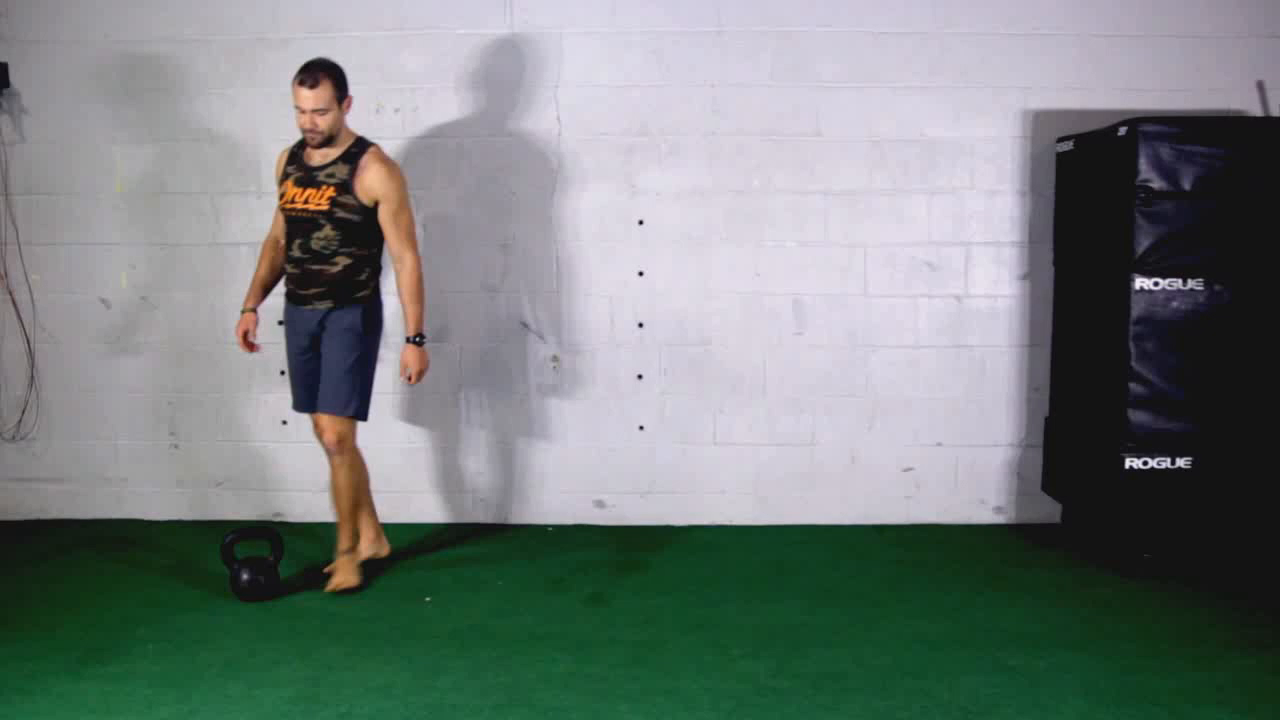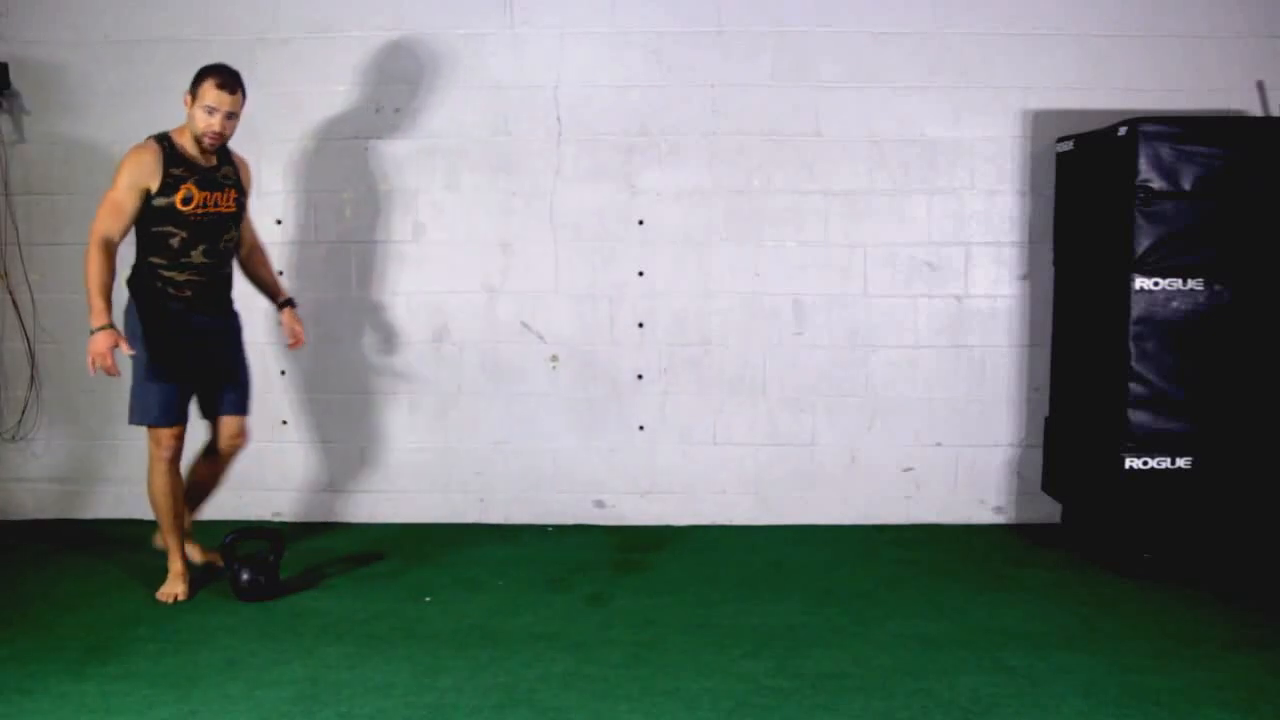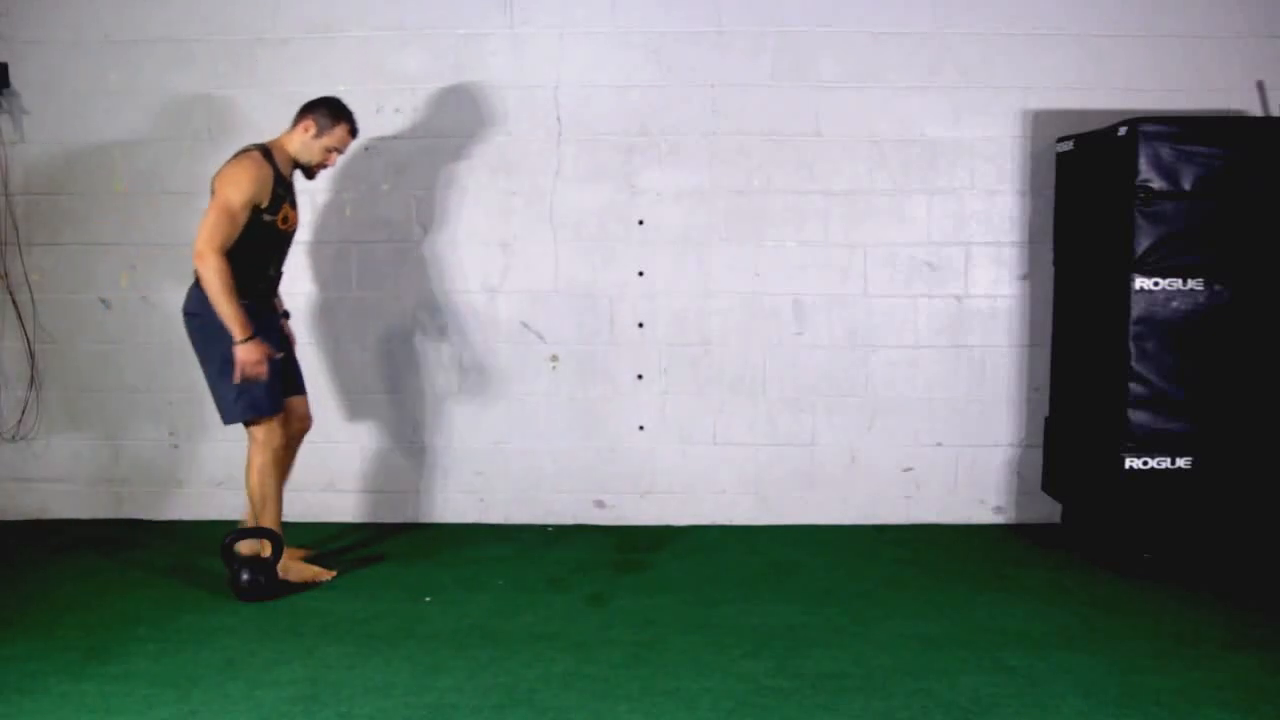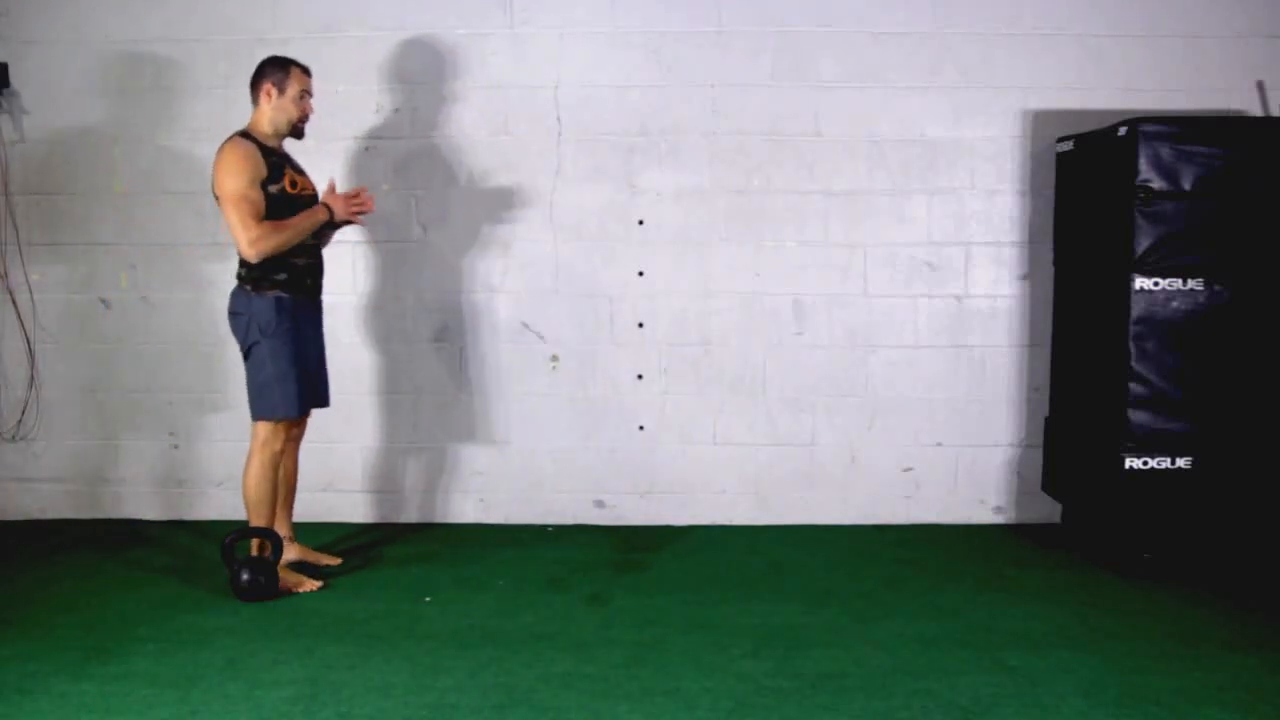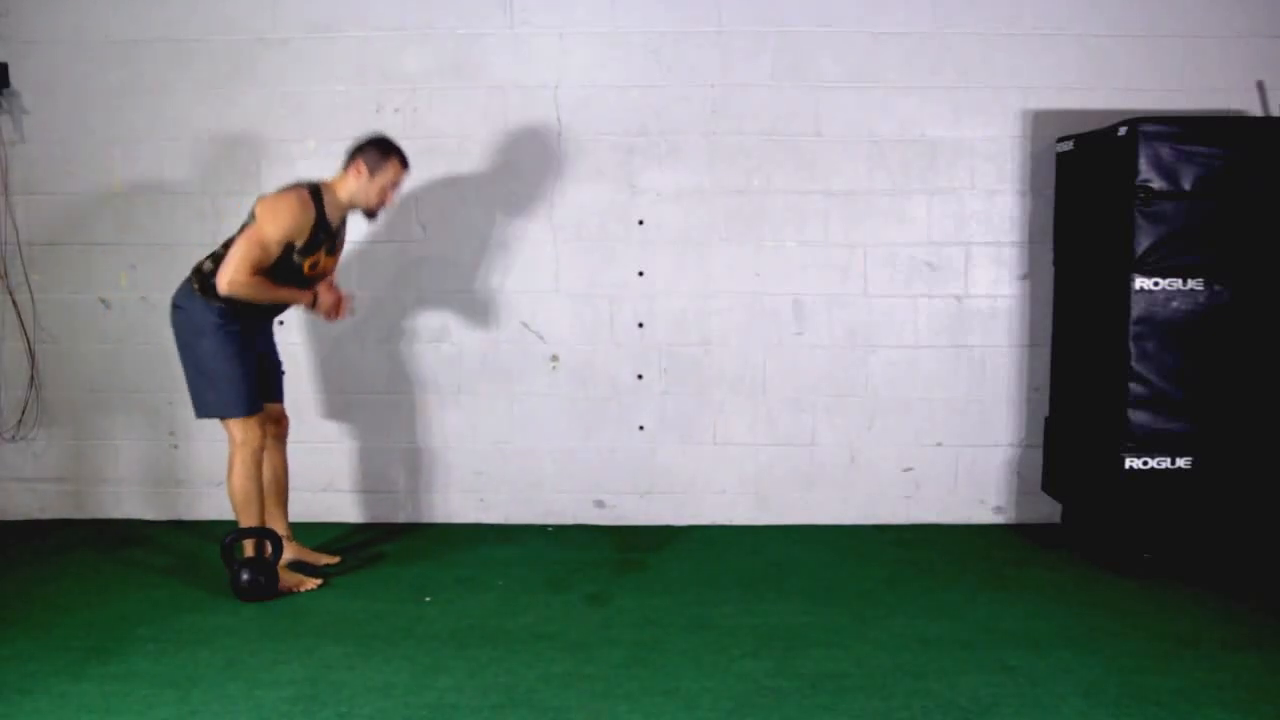
dt=1s
person 1, frame 1
left shoulder: (375, 170)
right shoulder: (288, 160)
left elbow: (406, 256)
left wrist: (415, 337)
right wrist: (251, 304)
left hip: (350, 315)
right hip: (300, 314)
left knee: (335, 434)
right knee: (330, 436)
left ankle: (347, 552)
right ankle: (370, 536)
person 1, frame 2
left shoulder: (235, 167)
right shoulder: (147, 161)
right elbow: (101, 242)
left wrist: (283, 302)
right wrist: (101, 323)
left hip: (219, 317)
right hip: (160, 320)
left knee: (231, 436)
right knee: (167, 445)
left ankle: (180, 529)
right ankle: (176, 564)
person 1, frame 3
left shoulder: (284, 178)
right shoulder: (251, 170)
right elbow: (208, 253)
left wrist: (278, 317)
right wrist: (243, 337)
left hip: (254, 313)
right hip: (222, 315)
left knee: (296, 418)
right knee: (270, 433)
left ankle: (256, 532)
right ankle: (274, 555)
person 1, frame 4
left shoulder: (282, 158)
right shoulder: (240, 154)
right elbow: (254, 242)
left wrist: (337, 215)
right wrist: (326, 212)
left hip: (300, 305)
right hip: (268, 307)
left knee: (291, 432)
right knee: (271, 436)
left ankle: (285, 543)
right ankle: (259, 561)
person 1, frame 5
left shoulder: (337, 218)
right shoulder: (295, 208)
left elbow: (307, 279)
right elbow: (231, 280)
left wrist: (325, 298)
right wrist: (309, 299)
left hip: (245, 316)
right hip: (207, 311)
left knee: (274, 425)
right knee: (249, 435)
left ankle: (282, 544)
